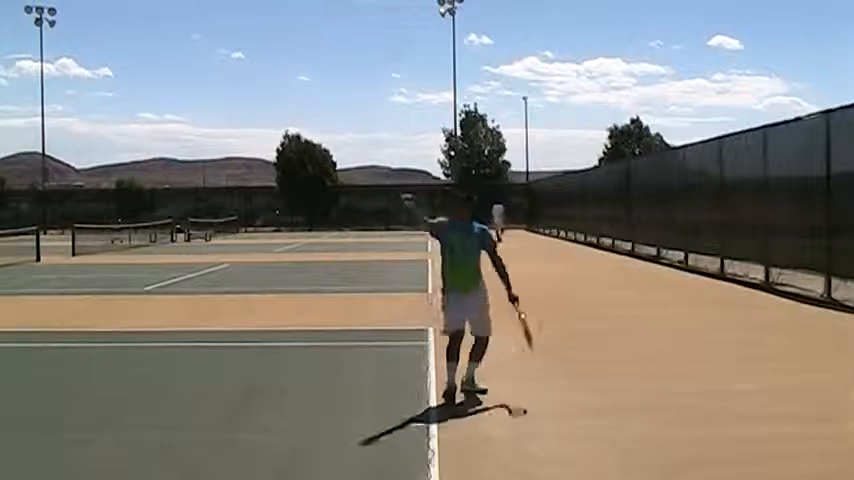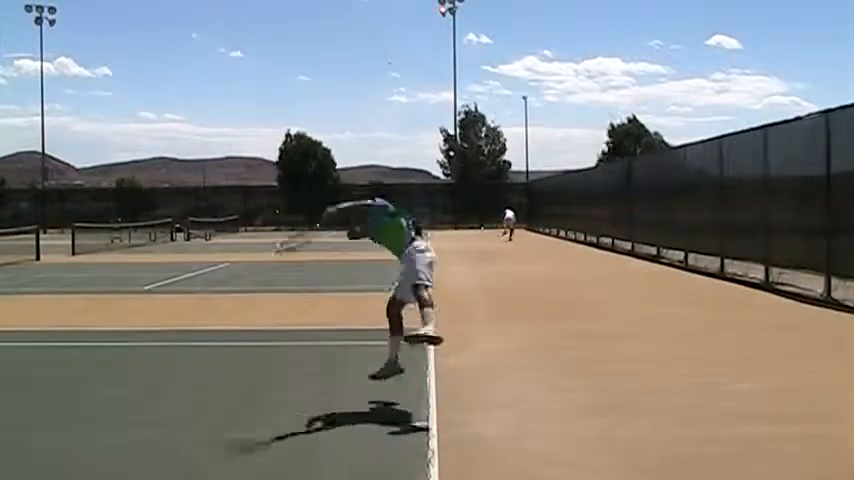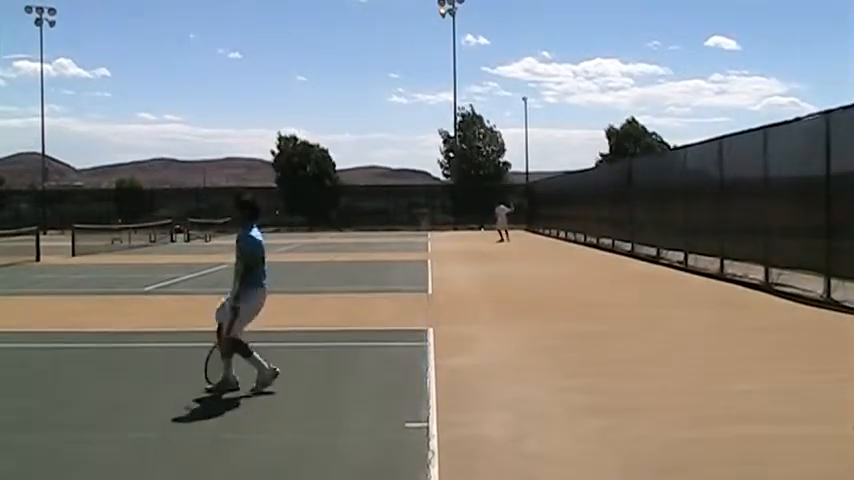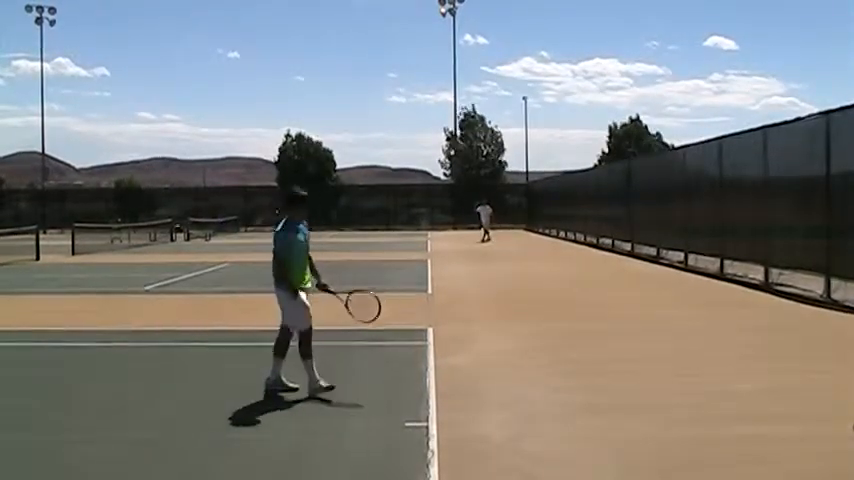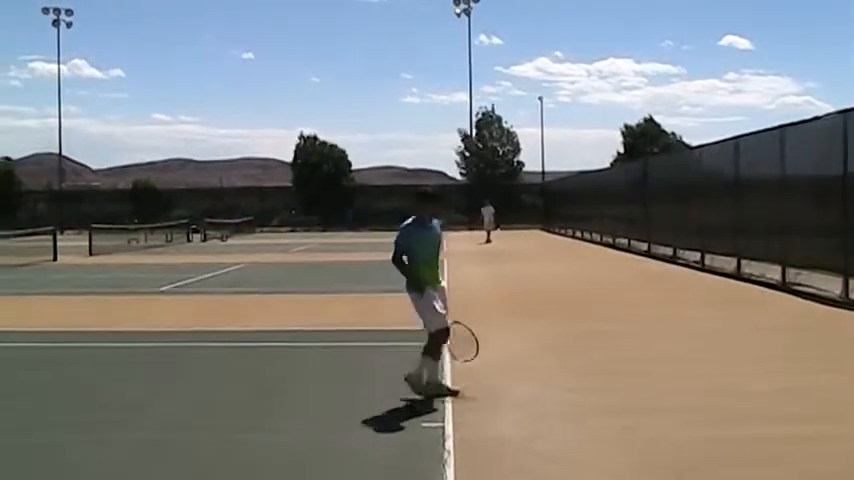
dt=1s
person 1, frame 1
left shoulder: (480, 233)
right shoulder: (444, 227)
left elbow: (497, 261)
right elbow: (430, 225)
left wrist: (509, 290)
right wrist: (422, 218)
left hip: (476, 292)
right hip: (453, 294)
left knee: (482, 337)
right knee: (456, 335)
left ankle: (468, 380)
right ankle: (452, 384)
person 1, frame 2
left shoulder: (380, 208)
left wrist: (335, 210)
left hip: (417, 251)
right hip: (409, 255)
left knee: (420, 289)
right knee: (393, 307)
left ankle: (429, 328)
right ankle: (392, 362)
person 1, frame 3
left shoulder: (249, 238)
right shoulder: (248, 235)
left elbow: (247, 272)
left wrist: (236, 300)
left hip: (249, 293)
right hip: (244, 293)
left knee: (227, 335)
right knee: (225, 333)
left ankle: (257, 372)
right ankle: (232, 378)
person 1, frame 4
left shoulder: (303, 227)
right shoulder: (283, 232)
right elbow: (279, 265)
left wrist: (317, 278)
right wrist: (292, 289)
left hip: (301, 286)
right hip: (289, 290)
left knee: (287, 331)
right knee: (305, 331)
left ankle: (274, 378)
right ankle: (314, 383)
person 1, frame 5
left shoulder: (436, 226)
right shoulder: (409, 229)
right elbow: (397, 258)
right wrist: (414, 280)
left hip: (436, 286)
right hip: (421, 289)
left knee: (437, 333)
right knee: (441, 331)
left ankle: (431, 382)
right ankle: (416, 375)
